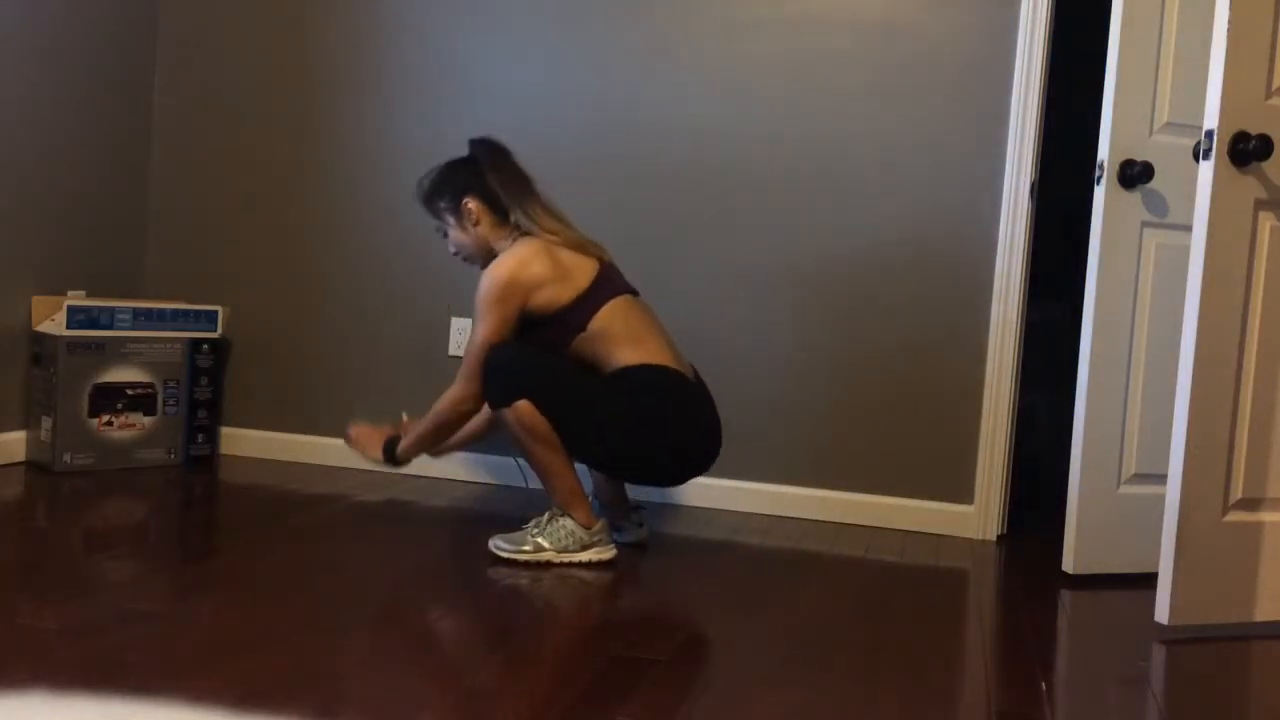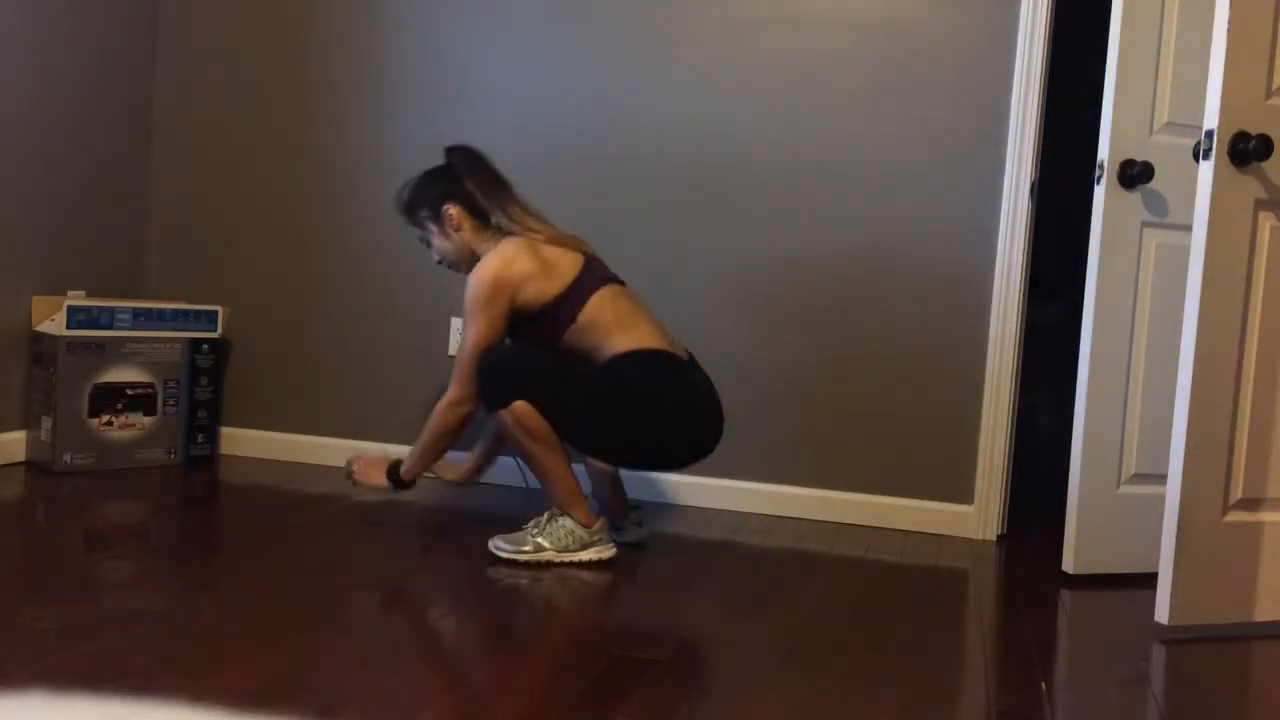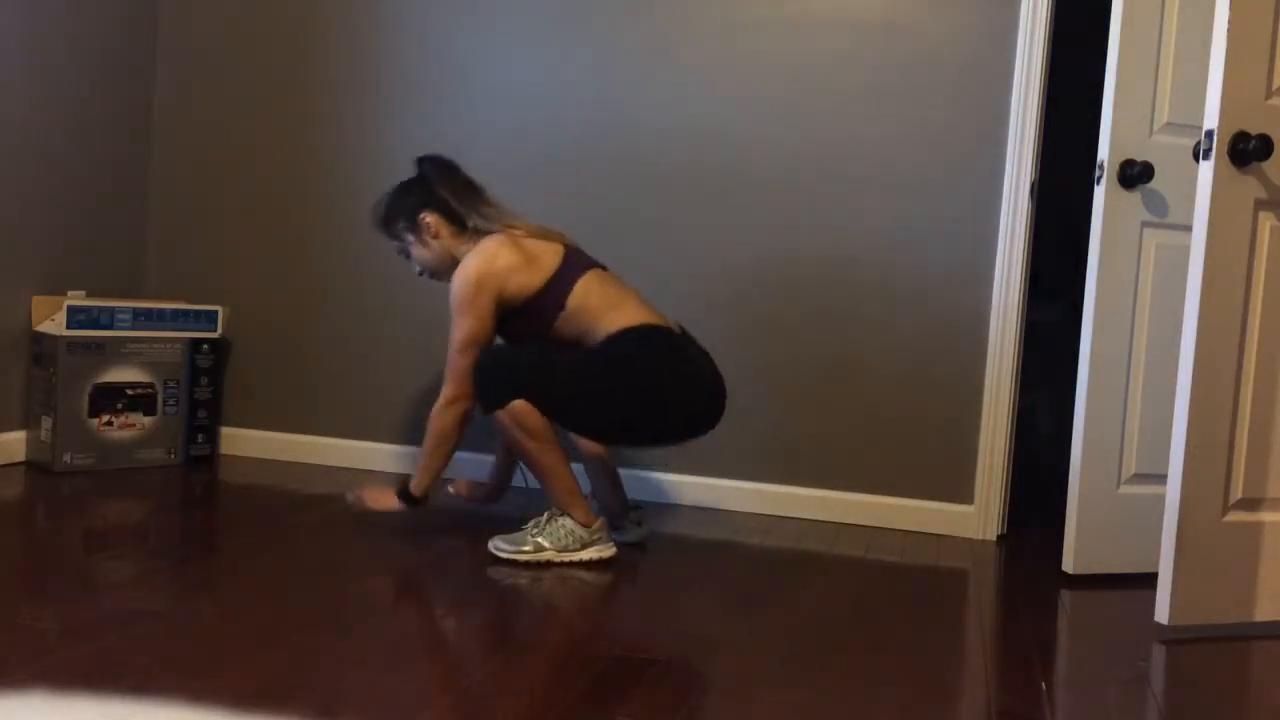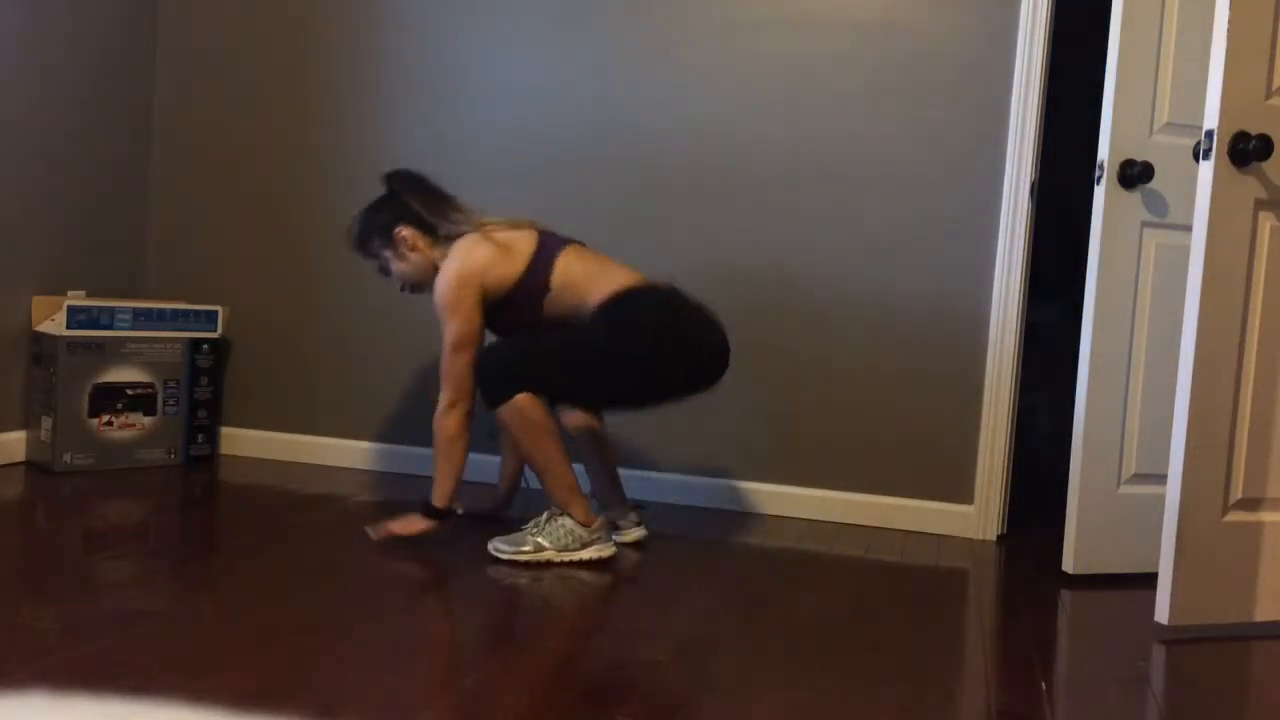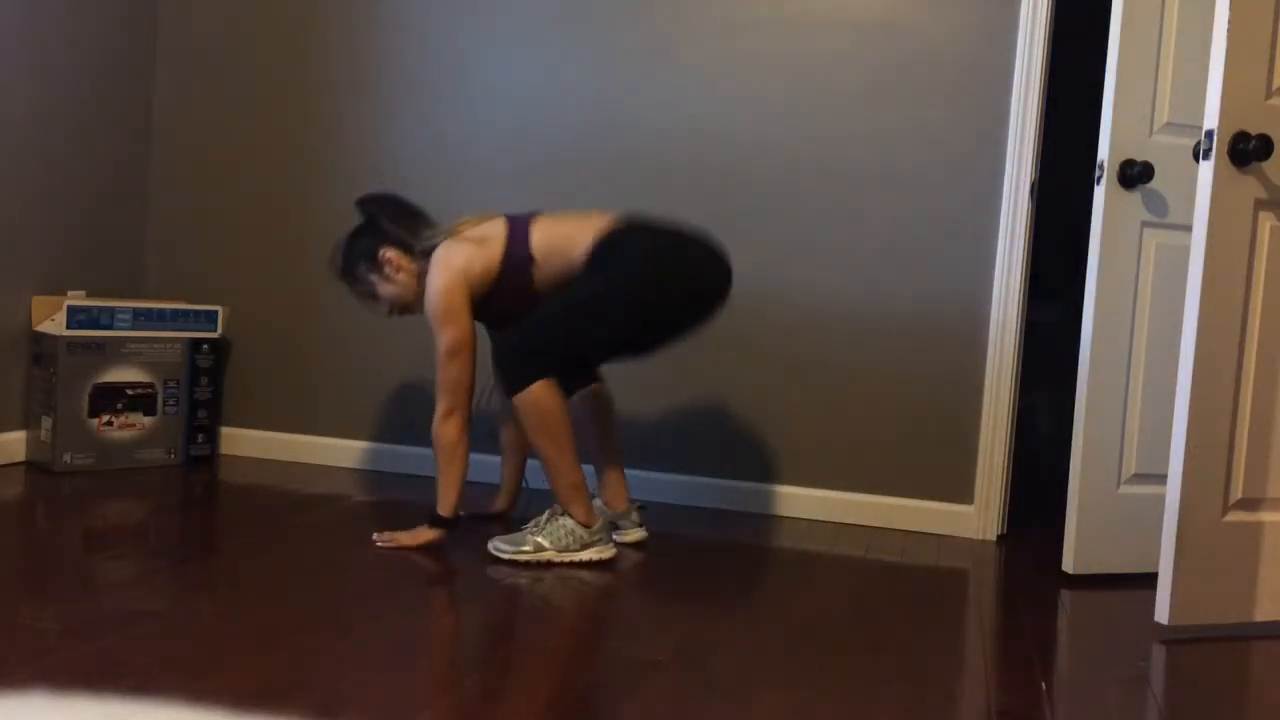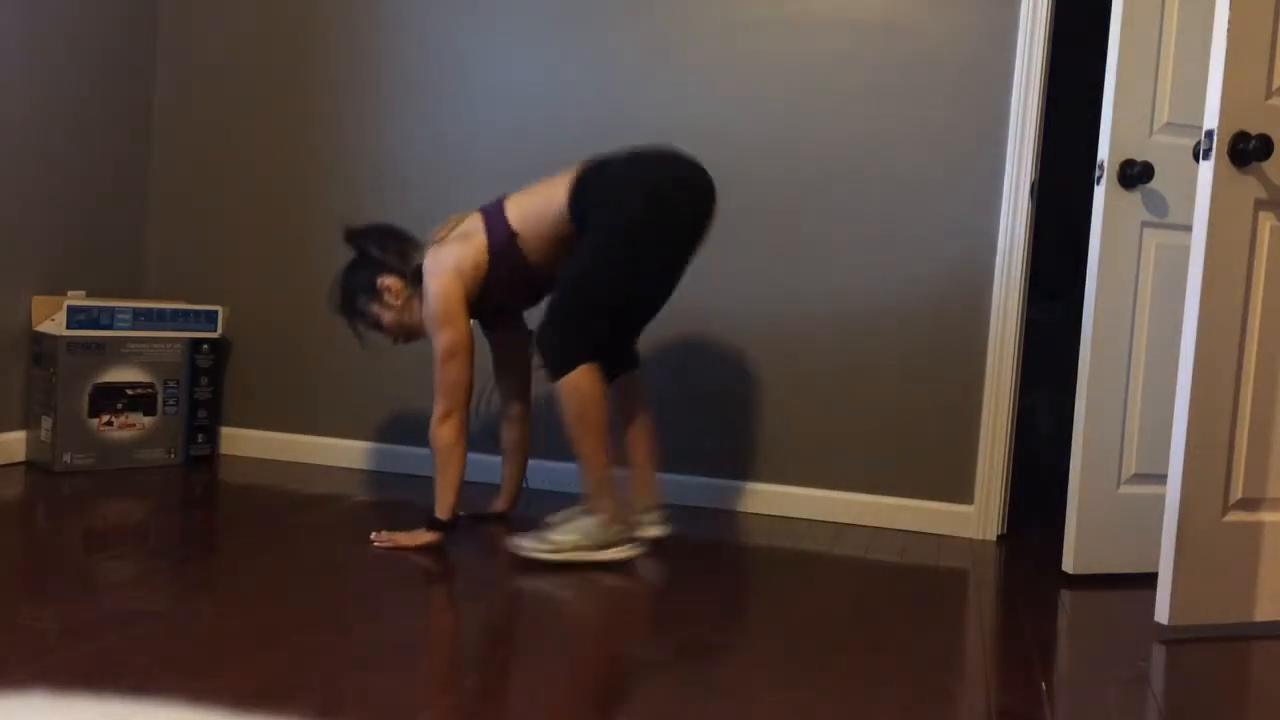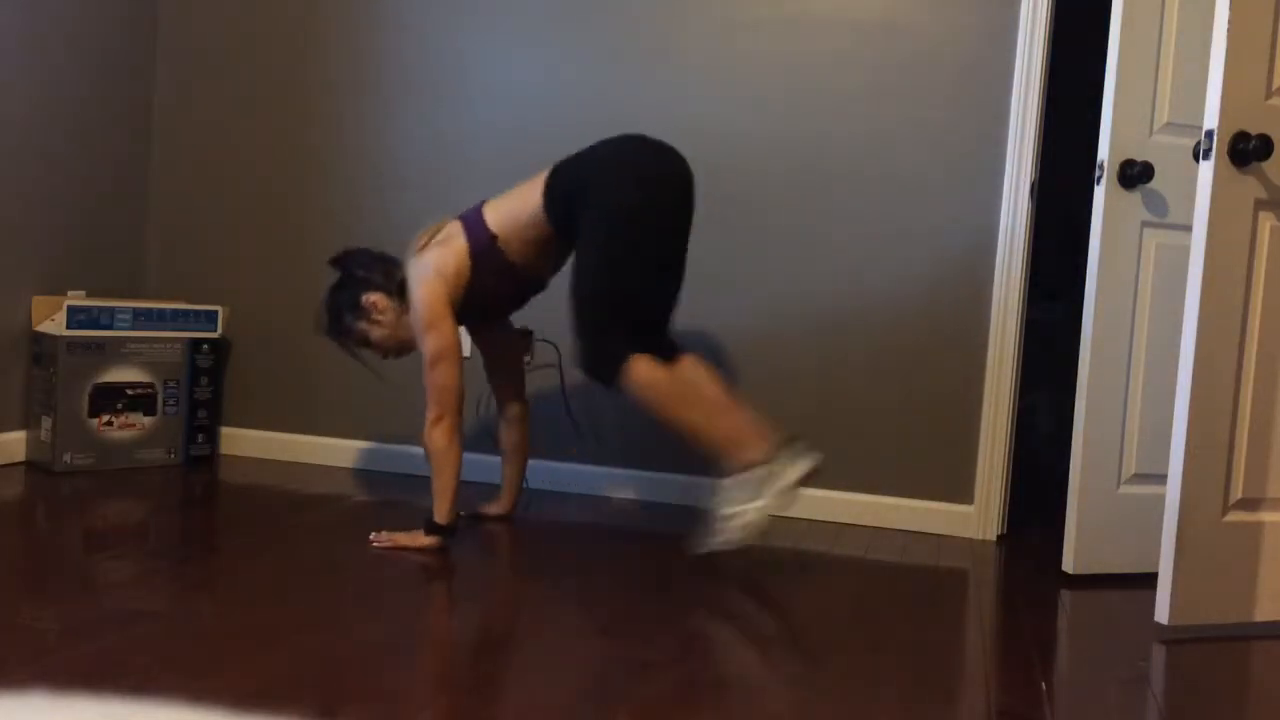
dt=0.1s
person 1, frame 1
left shoulder: (509, 271)
right shoulder: (544, 250)
left elbow: (467, 395)
right elbow: (525, 387)
left wrist: (396, 449)
right wrist: (448, 440)
left hip: (665, 425)
right hip: (679, 415)
left knee: (505, 369)
right knee: (548, 376)
left ankle: (582, 527)
right ankle: (615, 512)
person 1, frame 2
left shoulder: (495, 271)
right shoulder: (530, 250)
left elbow: (462, 399)
right elbow: (523, 390)
left wrist: (400, 473)
right wrist: (471, 465)
left hip: (664, 407)
right hip: (680, 400)
left knee: (501, 371)
right knee: (534, 378)
left ankle: (581, 527)
right ankle: (614, 511)
person 1, frame 3
left shoulder: (476, 271)
right shoulder: (503, 250)
left elbow: (455, 400)
right elbow: (522, 390)
left wrist: (410, 494)
right wrist: (495, 482)
left hip: (663, 379)
right hip: (677, 368)
left knee: (499, 371)
right knee: (550, 373)
left ankle: (580, 525)
right ankle: (614, 513)
person 1, frame 4
left shoulder: (457, 271)
right shoulder: (485, 249)
left elbow: (455, 405)
right elbow: (525, 386)
left wrist: (434, 511)
right wrist: (504, 494)
left hip: (670, 335)
right hip: (684, 334)
left knee: (501, 369)
right knee: (550, 367)
left ankle: (580, 524)
right ankle: (617, 512)
person 1, frame 5
left shoulder: (447, 275)
right shoulder: (470, 261)
left elbow: (451, 413)
right elbow: (524, 391)
left wrist: (441, 522)
right wrist: (506, 497)
left hip: (660, 267)
right hip: (680, 257)
left knee: (532, 359)
right knee: (568, 367)
left ankle: (582, 525)
right ankle: (618, 512)
person 1, frame 6
left shoulder: (443, 278)
right shoulder: (479, 284)
left elbow: (449, 415)
right elbow: (515, 397)
left wrist: (439, 524)
right wrist: (506, 501)
left hip: (646, 198)
right hip: (665, 190)
left knee: (567, 342)
right knee: (600, 349)
left ankle: (606, 521)
right ankle: (641, 508)
person 1, frame 7
left shoulder: (426, 289)
right shoulder: (456, 290)
left elbow: (441, 418)
right elbow: (511, 397)
left wrist: (438, 525)
right wrist: (508, 498)
left hip: (628, 178)
right hip: (639, 172)
left knee: (604, 352)
right knee: (640, 341)
left ankle: (754, 463)
right ankle: (762, 453)
